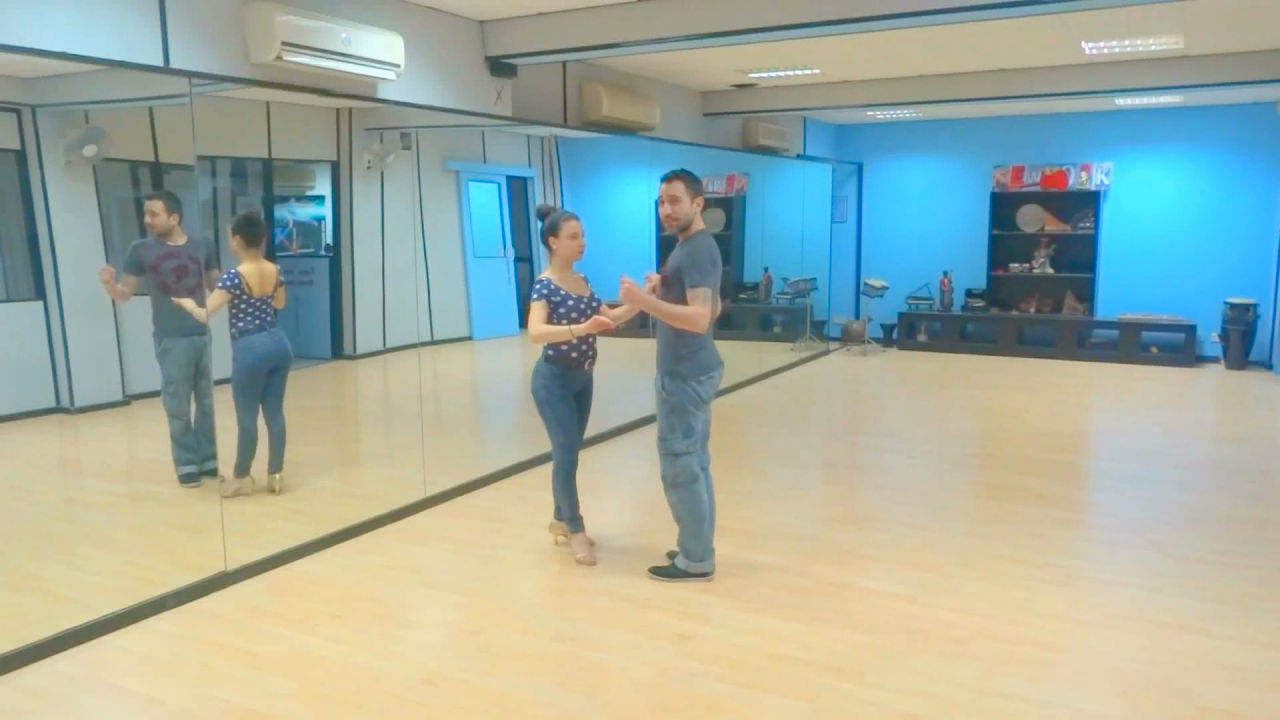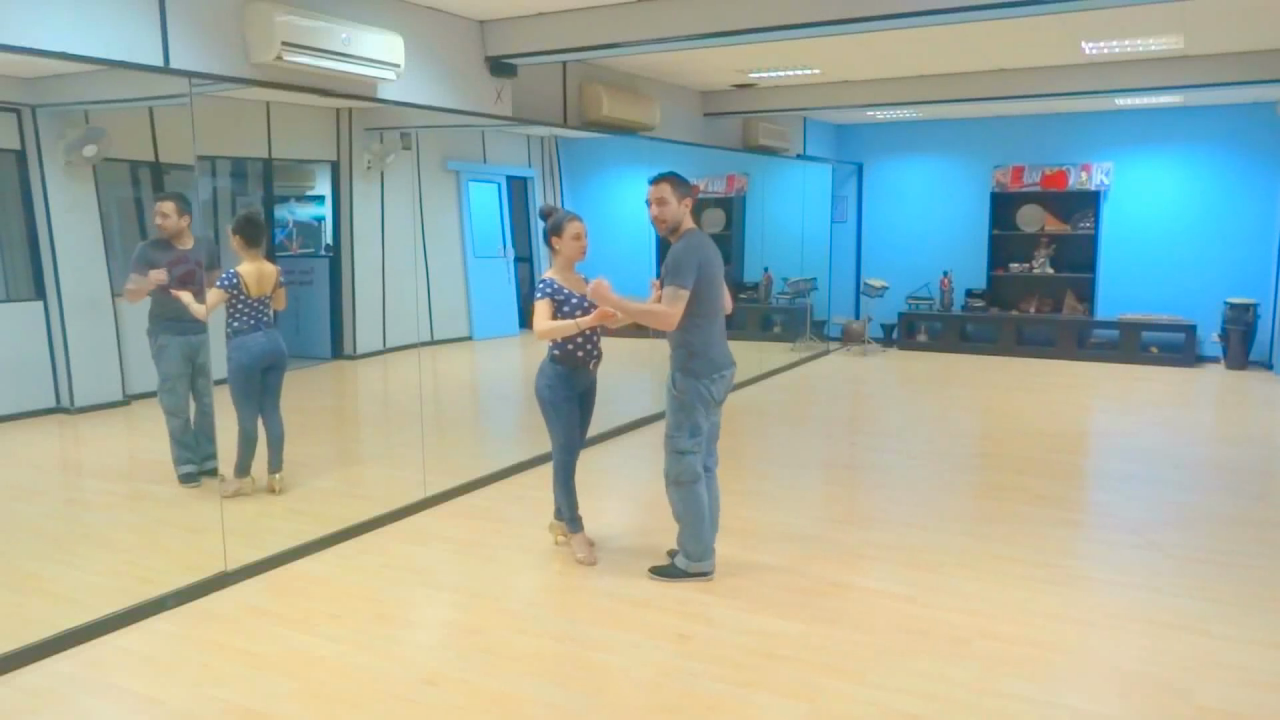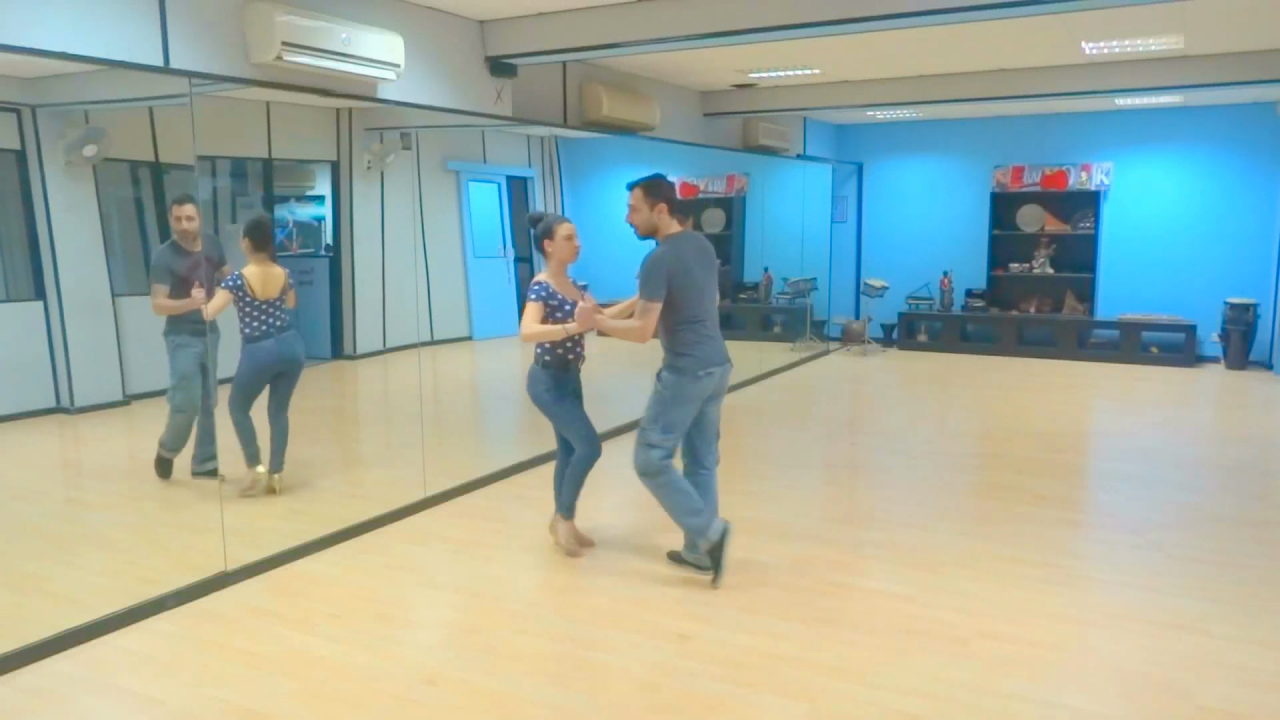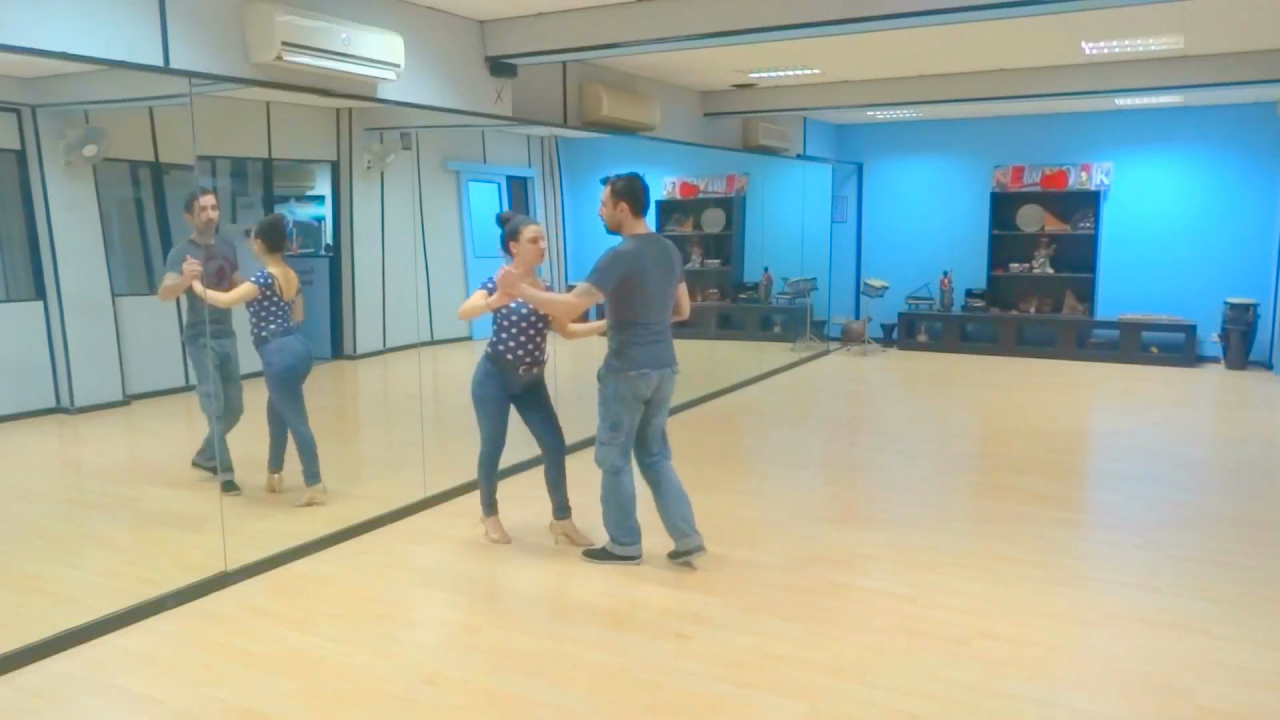
dt=0.7s
person 1, frame 1
left shoulder: (698, 250)
right shoulder: (690, 247)
left elbow: (700, 318)
left wrist: (644, 301)
right wrist: (663, 290)
left hip: (685, 375)
right hip: (693, 371)
left knee: (679, 467)
right knee: (694, 464)
left ankle: (696, 561)
right ankle: (697, 549)
person 1, frame 2
left shoulder: (685, 251)
right shoulder: (704, 246)
left elbow: (668, 317)
right elbow: (726, 305)
left wrist: (612, 300)
right wrist: (668, 296)
left hip: (696, 374)
right hip: (715, 368)
left knee: (683, 467)
right knee: (702, 464)
left ankle: (695, 560)
right ankle: (698, 548)
person 1, frame 3
left shoulder: (658, 260)
right shoulder: (702, 245)
left elbow: (641, 331)
left wrist: (596, 321)
left hip: (686, 373)
right hip: (717, 366)
left knee: (652, 460)
right knee: (702, 460)
left ankle: (709, 528)
right ankle: (699, 549)
person 1, frame 4
left shoulder: (621, 257)
right shoulder: (669, 251)
left elbow: (571, 307)
right elbow: (682, 310)
left wrist: (520, 289)
left hip: (627, 372)
right hip: (663, 369)
left knee: (615, 460)
right knee: (655, 457)
left ankle: (624, 545)
right ankle: (687, 538)
person 2, frame 1
left shoulder: (583, 281)
right shoulder: (545, 285)
left elbow: (610, 318)
right elbow: (535, 332)
right wrist: (581, 329)
left hip: (582, 378)
right hip: (554, 379)
left knee: (569, 452)
right knee: (567, 453)
left ankle: (560, 520)
right ankle: (575, 529)
person 2, frame 2
left shoulder: (583, 281)
right shoulder: (548, 284)
left elbow: (611, 320)
right elbow: (541, 329)
right wrist: (587, 321)
left hip: (586, 378)
right hip: (558, 379)
left knee: (572, 452)
right knee: (565, 455)
left ankle: (561, 521)
right ankle: (574, 530)
person 2, frame 3
left shoulder: (572, 285)
right shoulder: (541, 287)
left elbow: (599, 318)
right elbow: (527, 332)
left wrist: (637, 300)
right wrist: (574, 327)
left hip: (567, 378)
right hip: (548, 380)
left knee: (570, 451)
right knee: (589, 446)
left ankle: (564, 518)
right ankle: (564, 519)
person 2, frame 4
left shoulder: (545, 289)
right shoulder: (497, 283)
left elbow: (566, 330)
right elbow: (464, 312)
left wrist: (605, 324)
right wrist: (495, 302)
left hip: (531, 380)
right hip: (495, 377)
left knee: (555, 446)
right knee: (493, 447)
left ankle: (562, 520)
right ankle: (489, 515)
person 3, frame 1
left shoulder: (203, 246)
right shoulder: (141, 250)
left elbow: (216, 286)
right elbow: (125, 294)
right wrist: (109, 284)
left hip: (202, 335)
right hip: (170, 339)
left knee: (205, 401)
right knee: (178, 405)
left ankle: (207, 460)
right ankle: (186, 464)
person 3, frame 2
left shoulder: (207, 247)
right shoulder: (148, 251)
left elbow: (215, 286)
right elbow: (129, 295)
right wrist: (148, 284)
left hip: (199, 334)
right hip: (167, 336)
left knee: (205, 400)
right knee: (176, 404)
left ankle: (206, 460)
right ankle: (186, 464)
person 3, frame 3
left shoulder: (212, 244)
right shoulder: (164, 257)
left elbow: (225, 278)
right elbow: (158, 305)
right wrist: (190, 303)
left hip: (209, 334)
right hip: (181, 336)
left knee: (207, 400)
right knee: (186, 402)
left ankle: (203, 462)
right ankle: (167, 450)
person 3, frame 4
left shoulder: (227, 247)
right shoulder: (181, 252)
right elbow: (164, 294)
right wrist: (185, 279)
left hip: (227, 336)
right hip: (201, 339)
left knee: (233, 408)
right knee: (216, 408)
left ankle: (205, 456)
right ankle: (225, 473)
person 4, frame 1
left shoulder: (234, 277)
right shoulder: (275, 271)
left elbow: (205, 315)
left wrist: (188, 304)
left hip: (250, 349)
right hip: (279, 344)
left knee: (246, 418)
right knee: (274, 412)
left ankle: (242, 477)
right ankle: (275, 475)
person 4, frame 2
left shoulder: (233, 277)
right shoulder: (275, 272)
left elbow: (203, 313)
left wrist: (186, 299)
left hip: (245, 349)
right hip: (274, 344)
left knee: (247, 417)
right knee: (272, 412)
left ankle: (243, 477)
right ankle: (275, 475)
person 4, frame 3
left shoulder: (238, 279)
right shoulder: (284, 275)
left elbow: (209, 314)
left hip: (259, 352)
right hip: (291, 345)
left knee: (238, 407)
right knee: (279, 411)
left ankle: (256, 467)
right ankle: (275, 474)
person 4, frame 4
left shoulder: (264, 278)
right shoulder: (292, 276)
left elbow: (225, 301)
left wrist: (197, 286)
left hip: (280, 354)
right hip: (300, 348)
left knee: (296, 420)
right knee: (277, 411)
left ankle: (315, 486)
right ankle: (275, 474)
